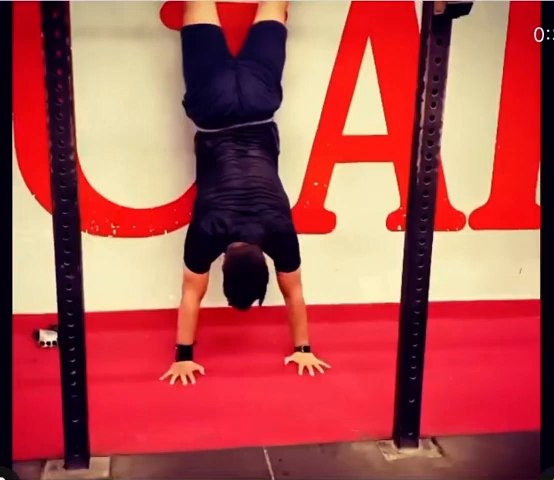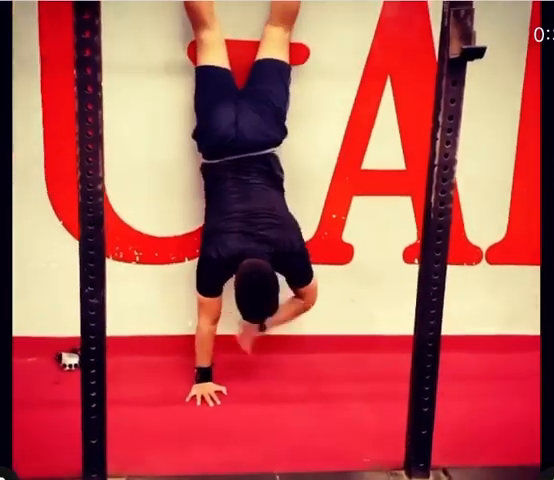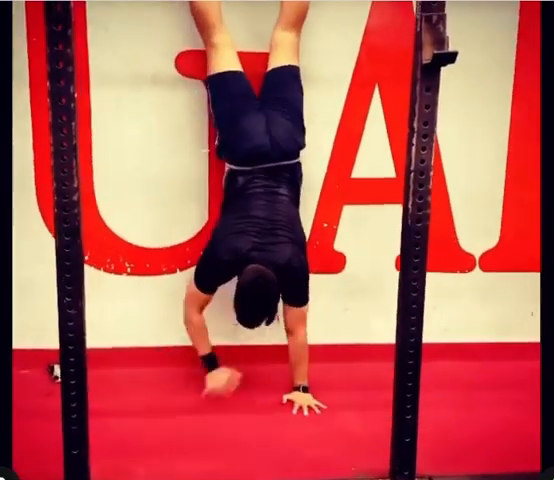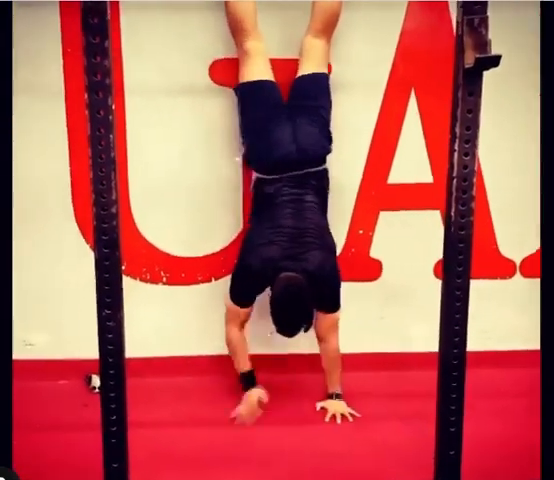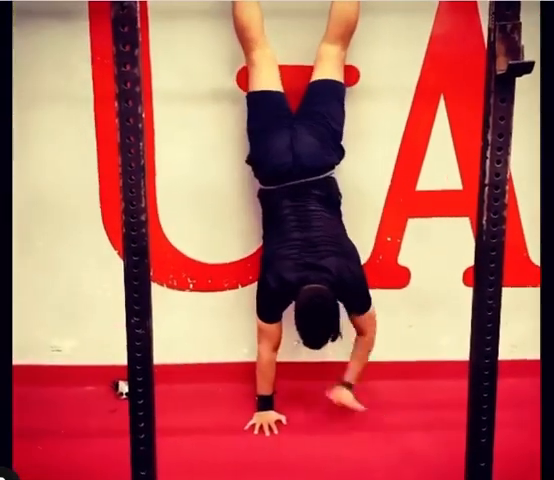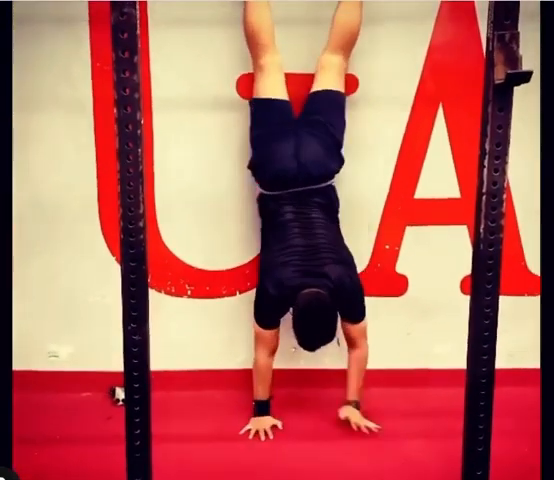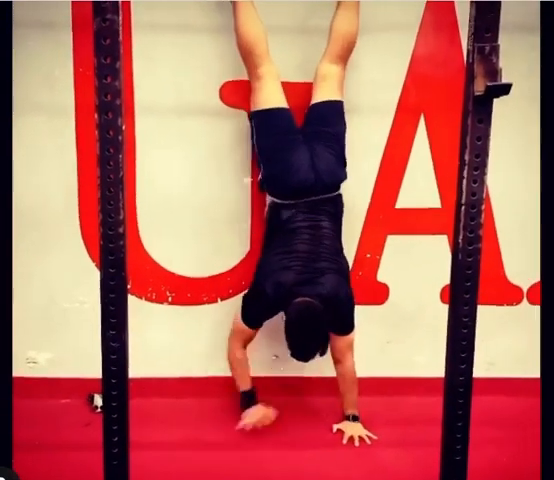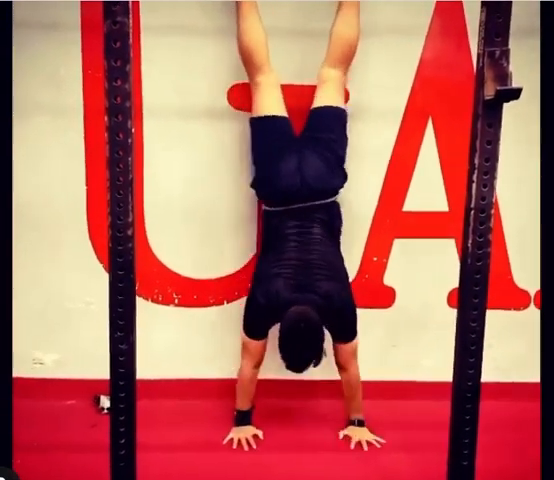
dt=0.7s
person 1, frame 1
left shoulder: (279, 227)
right shoulder: (206, 226)
left elbow: (293, 292)
right elbow: (191, 295)
left wrist: (304, 348)
right wrist: (182, 355)
left hip: (255, 108)
right hip: (217, 116)
person 1, frame 2
left shoulder: (289, 246)
right shoulder: (216, 253)
right elbow: (207, 320)
left wrist: (262, 324)
right wrist: (202, 378)
left hip: (257, 138)
right hip: (223, 139)
right knee: (208, 33)
person 1, frame 3
left shoulder: (292, 261)
right shoulder: (223, 253)
left elbow: (297, 331)
right elbow: (192, 306)
left wrist: (303, 387)
right wrist: (211, 364)
left hip: (280, 146)
right hip: (245, 148)
left knee: (286, 35)
right knee: (217, 39)
person 1, frame 4
left shoulder: (324, 269)
right shoulder: (254, 264)
left elbow: (328, 339)
right elbow: (233, 327)
left wrist: (336, 394)
right wrist: (248, 386)
left hip: (306, 150)
right hip: (274, 154)
left knee: (316, 39)
right knee: (250, 43)
person 1, frame 5
left shoulder: (348, 271)
right shoulder: (277, 279)
left elbow: (368, 331)
right elbow: (268, 348)
left wrist: (348, 382)
right wrist: (264, 405)
left hip: (313, 157)
right hip: (277, 163)
left knee: (333, 48)
right knee: (259, 53)
person 1, frame 6
left shoulder: (345, 282)
right shoulder: (274, 285)
left elbow: (358, 344)
right elbow: (264, 352)
left wrist: (353, 403)
right wrist: (260, 411)
left hip: (314, 164)
right hip: (279, 168)
left knee: (332, 59)
right knee: (268, 61)
person 1, frame 7
left shoulder: (336, 293)
right shoulder: (268, 288)
left elbow: (344, 361)
right elbow: (236, 343)
left wrist: (353, 417)
right wrist: (248, 402)
left hip: (322, 175)
right hip: (287, 179)
left knee: (330, 69)
right knee: (262, 71)
person 1, frame 8
left shoulder: (339, 300)
right shoulder: (264, 297)
left elbow: (348, 368)
right elbow: (250, 364)
left wrist: (357, 422)
right wrist: (240, 420)
left hip: (316, 183)
right hip: (282, 185)
left knee: (331, 73)
right knee: (264, 78)
